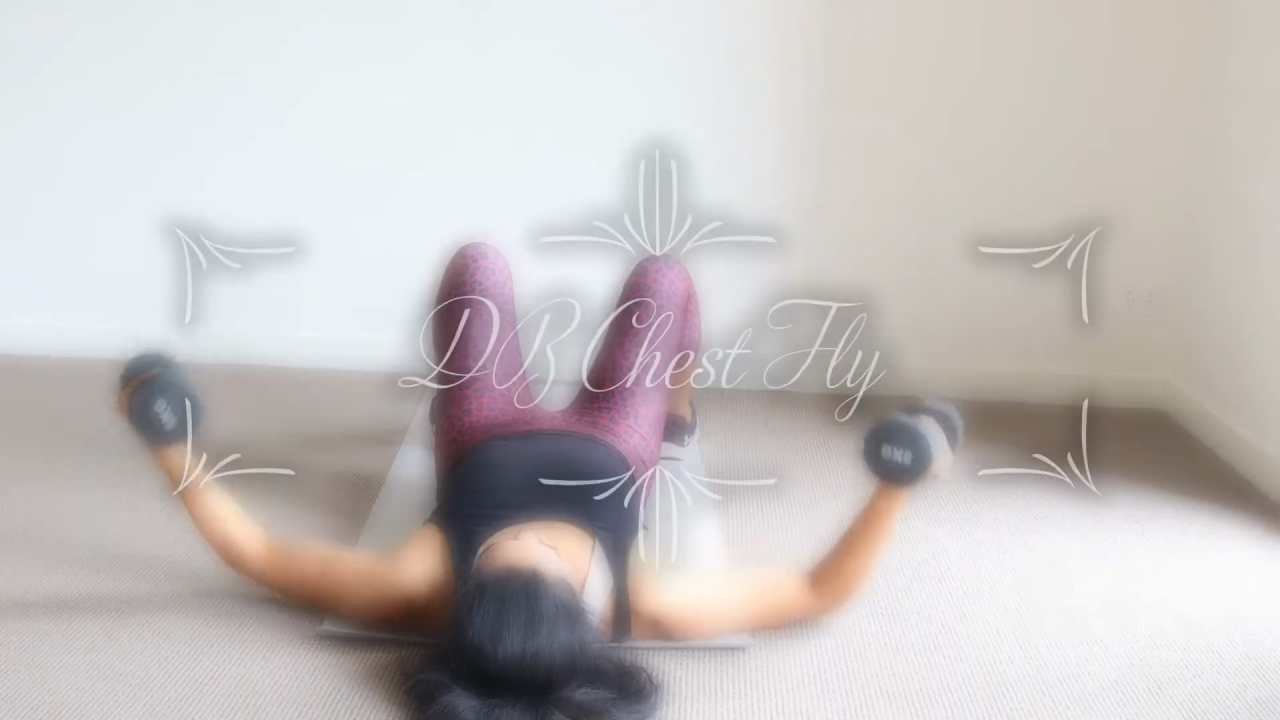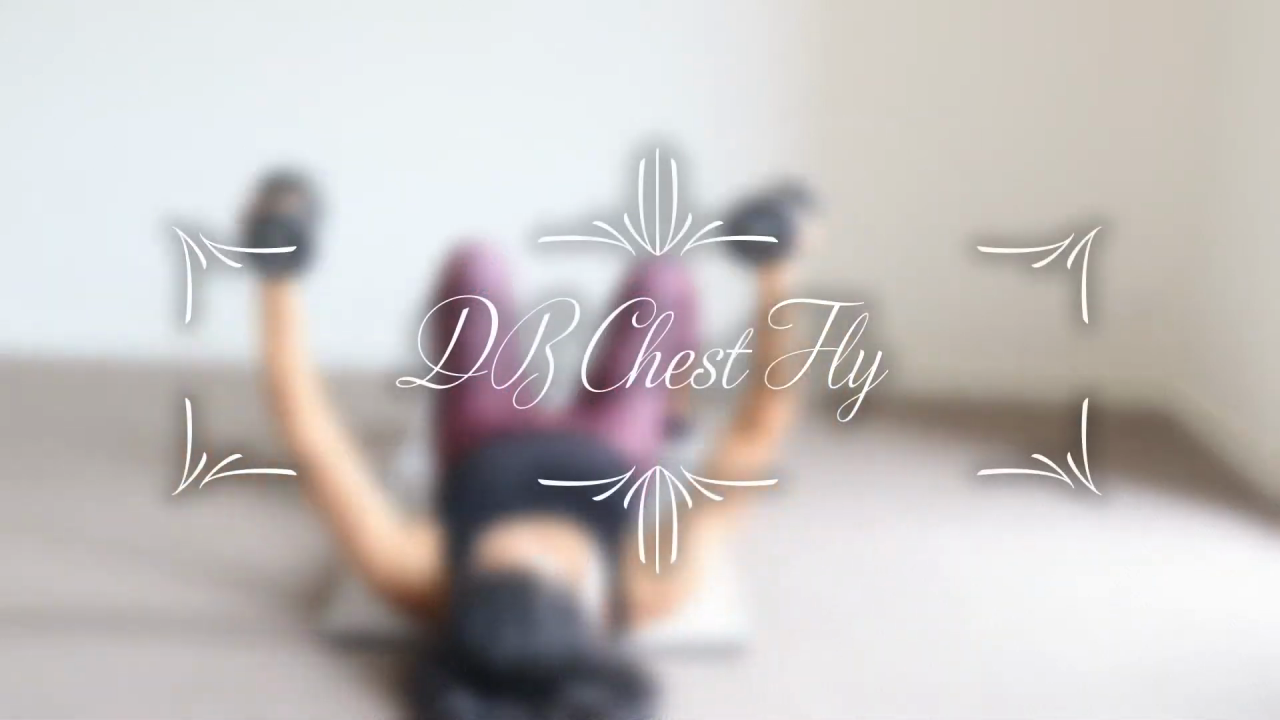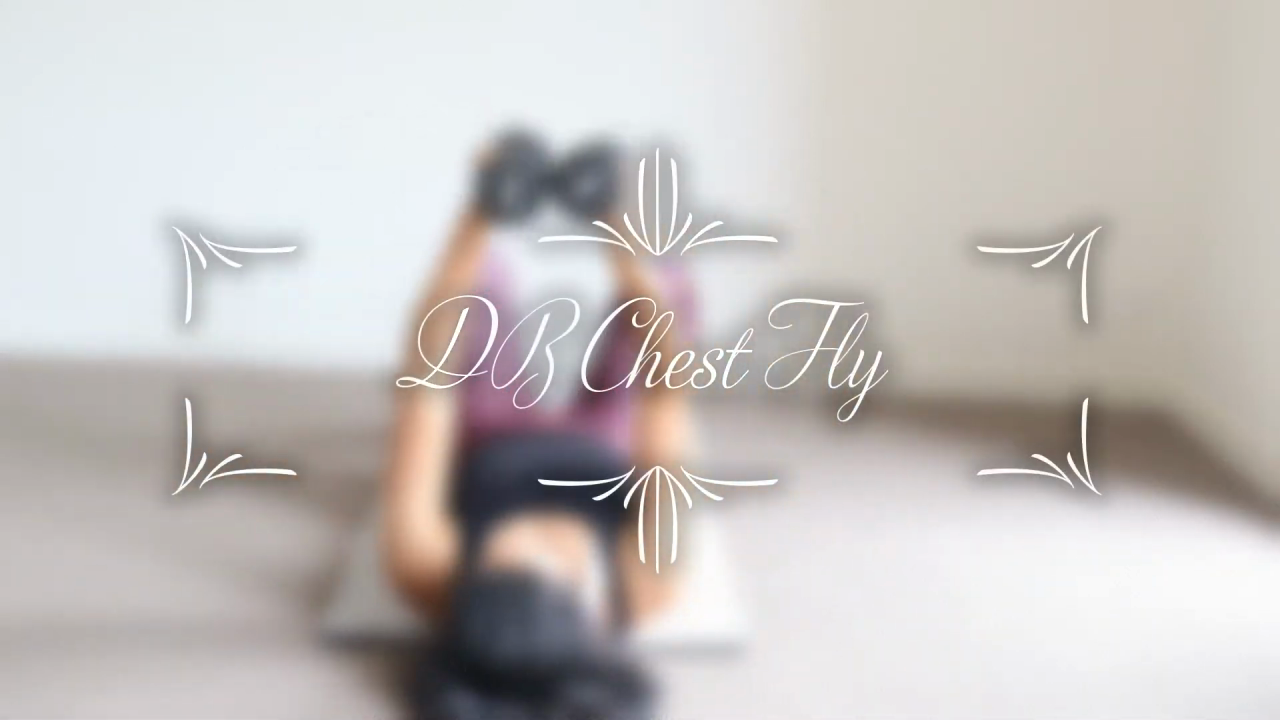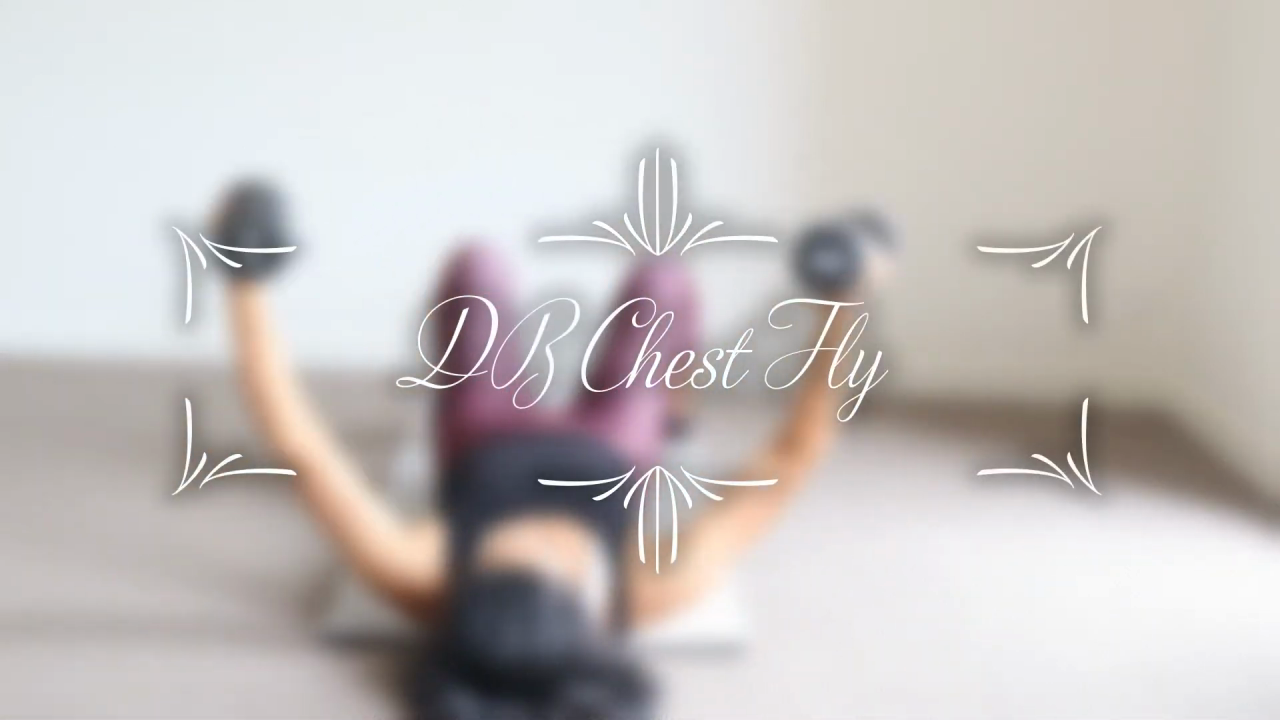
dt=0.7s
person 1, frame 1
left shoulder: (429, 591)
right shoulder: (642, 605)
left elbow: (259, 554)
right elbow: (824, 586)
left wrist: (171, 450)
right wrist: (896, 484)
left hip: (486, 448)
right hip: (611, 452)
left knee: (477, 260)
right knee: (660, 277)
right ankle: (677, 421)
person 1, frame 2
left shoulder: (423, 580)
right shoulder: (647, 590)
left elbow: (310, 437)
right elbow: (754, 442)
left wrist: (277, 280)
right wrist: (775, 278)
left hip: (485, 446)
right hip: (609, 450)
left knee: (476, 264)
right knee: (661, 280)
right ankle: (666, 413)
person 1, frame 3
left shoulder: (430, 574)
right shoulder: (639, 586)
left elbow: (424, 388)
right elbow: (664, 402)
left wrist: (477, 218)
left hip: (488, 446)
right hip: (604, 451)
left knee: (480, 270)
right knee: (667, 279)
person 1, frame 4
left shoulder: (424, 578)
right shoulder: (648, 591)
left elbow: (300, 447)
right elbow: (787, 466)
left wrist: (249, 287)
left hip: (486, 448)
right hip: (609, 454)
left knee: (477, 264)
right knee: (662, 277)
right ankle: (667, 415)
